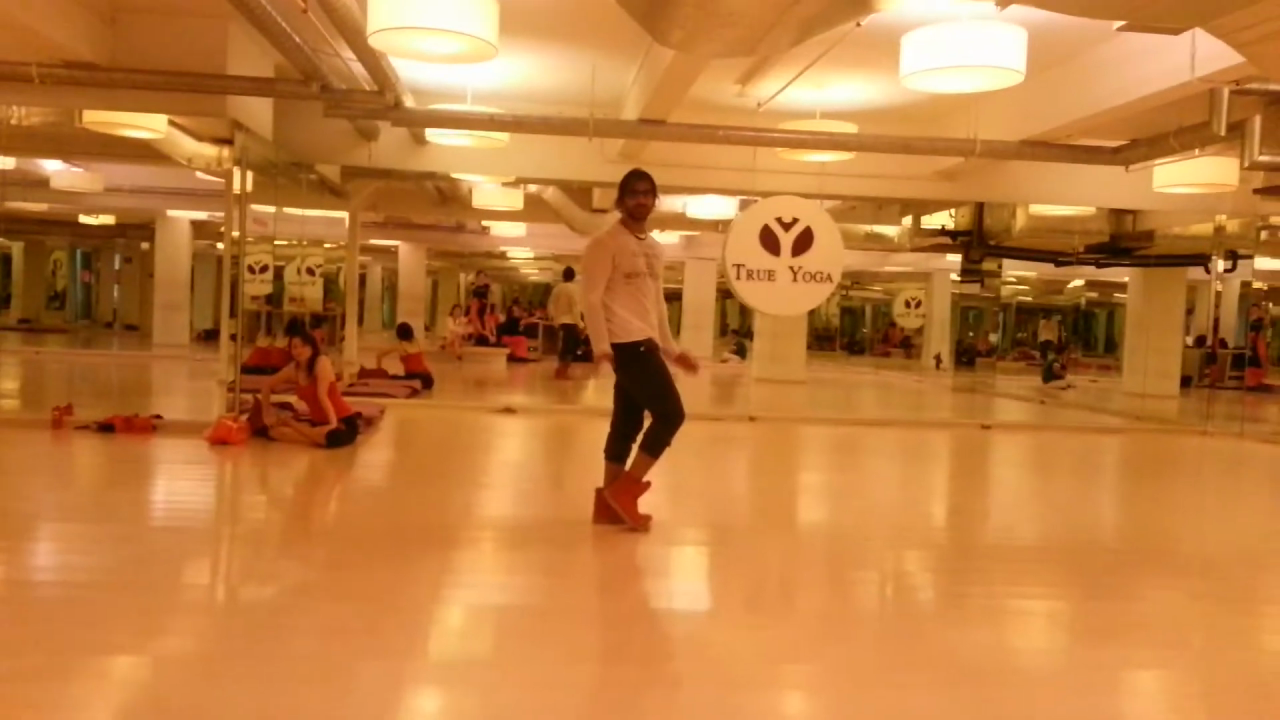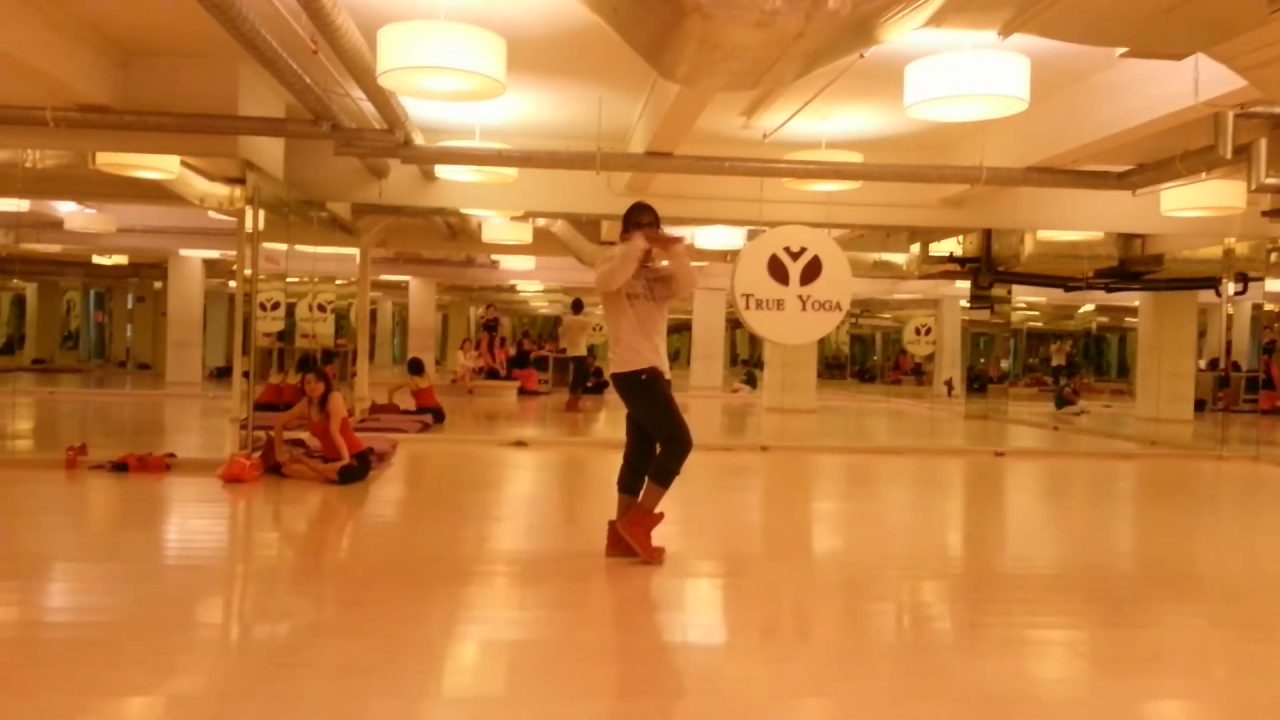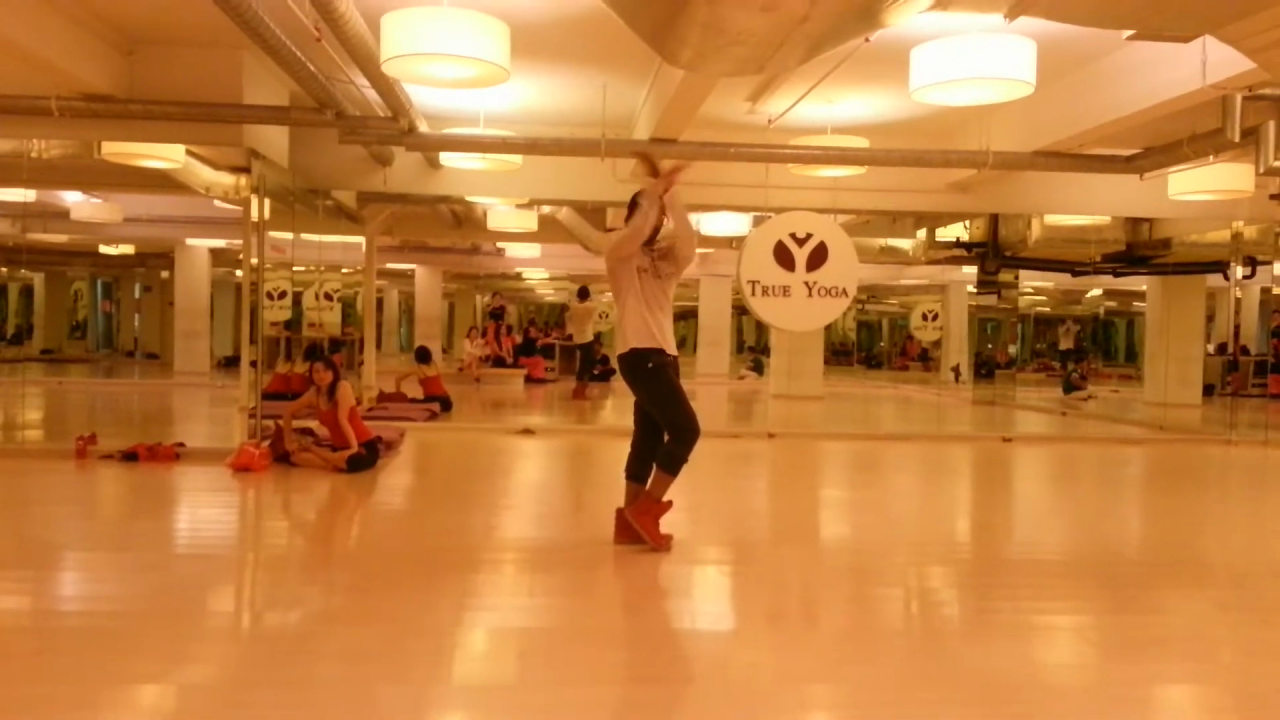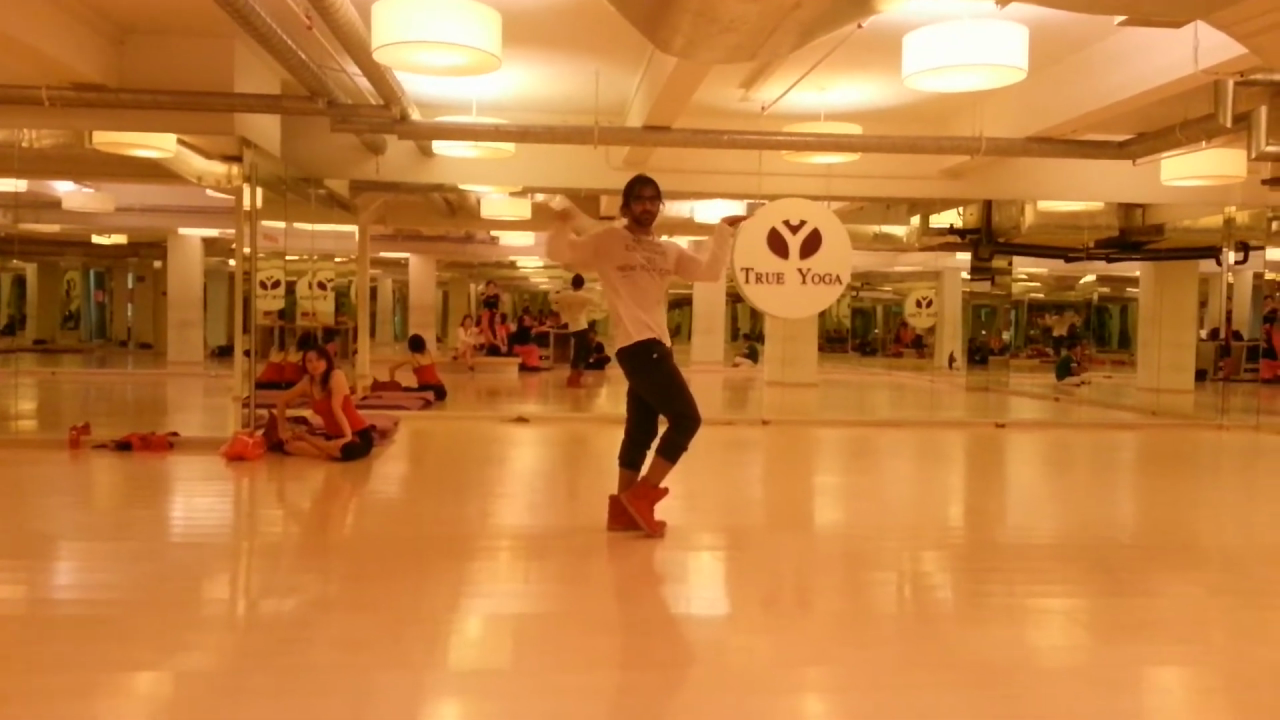
dt=1s
person 1, frame 1
left shoulder: (655, 248)
right shoulder: (605, 243)
right elbow: (591, 298)
left wrist: (672, 349)
right wrist: (601, 347)
left hip: (644, 343)
right hip: (626, 344)
left knee: (628, 421)
right knee: (670, 413)
left ankle: (609, 498)
right ankle: (626, 488)
person 1, frame 2
left shoulder: (665, 272)
right shoulder: (613, 264)
left elbow: (684, 285)
right elbow: (608, 282)
left wrist: (676, 248)
right wrist: (635, 243)
left hip: (654, 370)
right hip: (632, 369)
left knee: (641, 452)
right knee: (678, 441)
left ankle: (622, 531)
right ankle: (639, 520)
person 1, frame 3
left shoulder: (671, 256)
right shoulder: (621, 251)
left elbow: (689, 237)
right elbow: (638, 229)
left wrist: (667, 191)
right wrist: (655, 192)
left hip: (665, 355)
right hip: (638, 353)
left knee: (649, 439)
right knee: (685, 429)
left ankle: (630, 520)
right ankle: (646, 507)
person 1, frame 4
left shoulder: (668, 250)
right shoulder: (609, 239)
left elbow: (713, 274)
right elbow: (565, 255)
left wrist: (724, 231)
right wrist: (561, 227)
left hip: (655, 346)
right hip: (635, 346)
left knee: (641, 431)
right knee: (686, 418)
left ankle: (623, 507)
right ankle: (642, 495)
